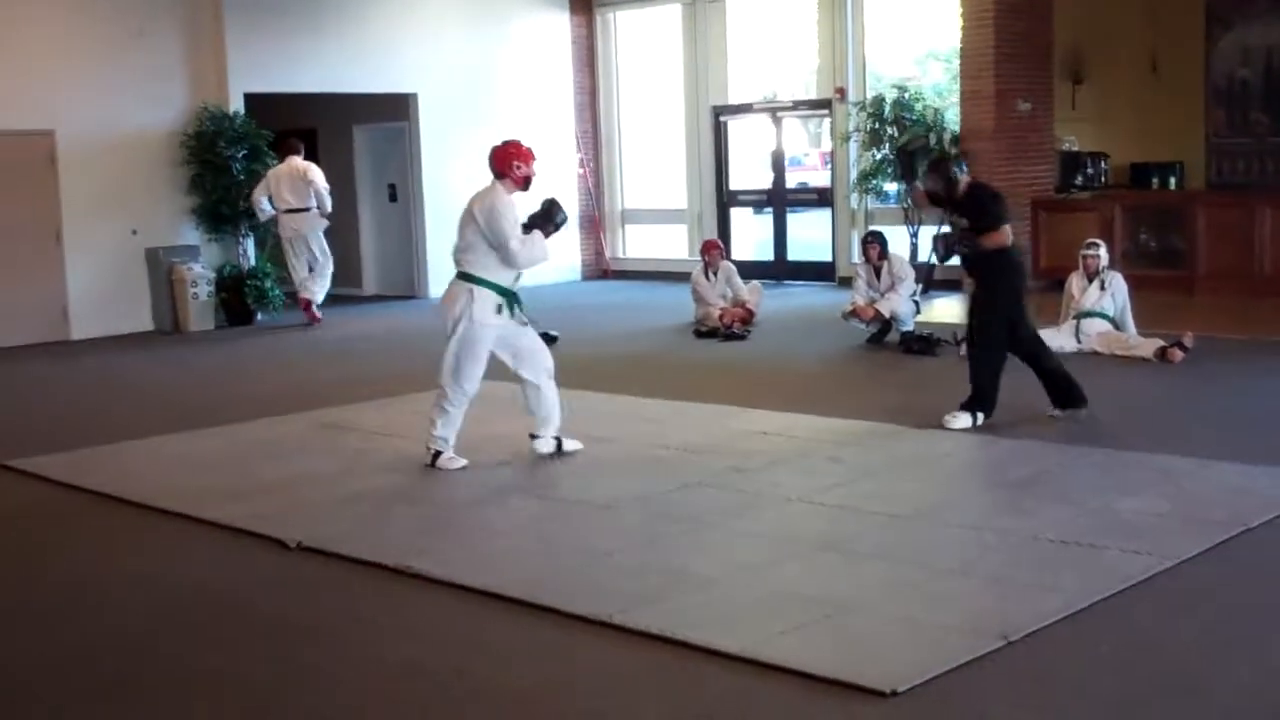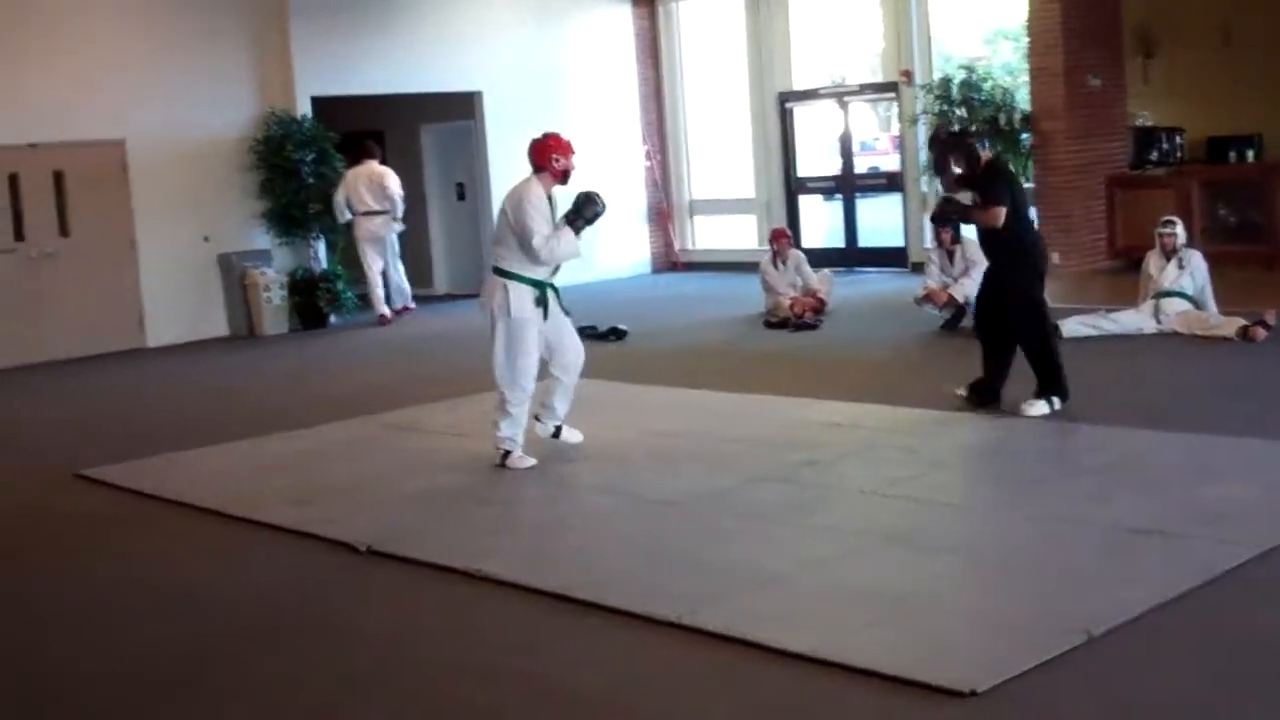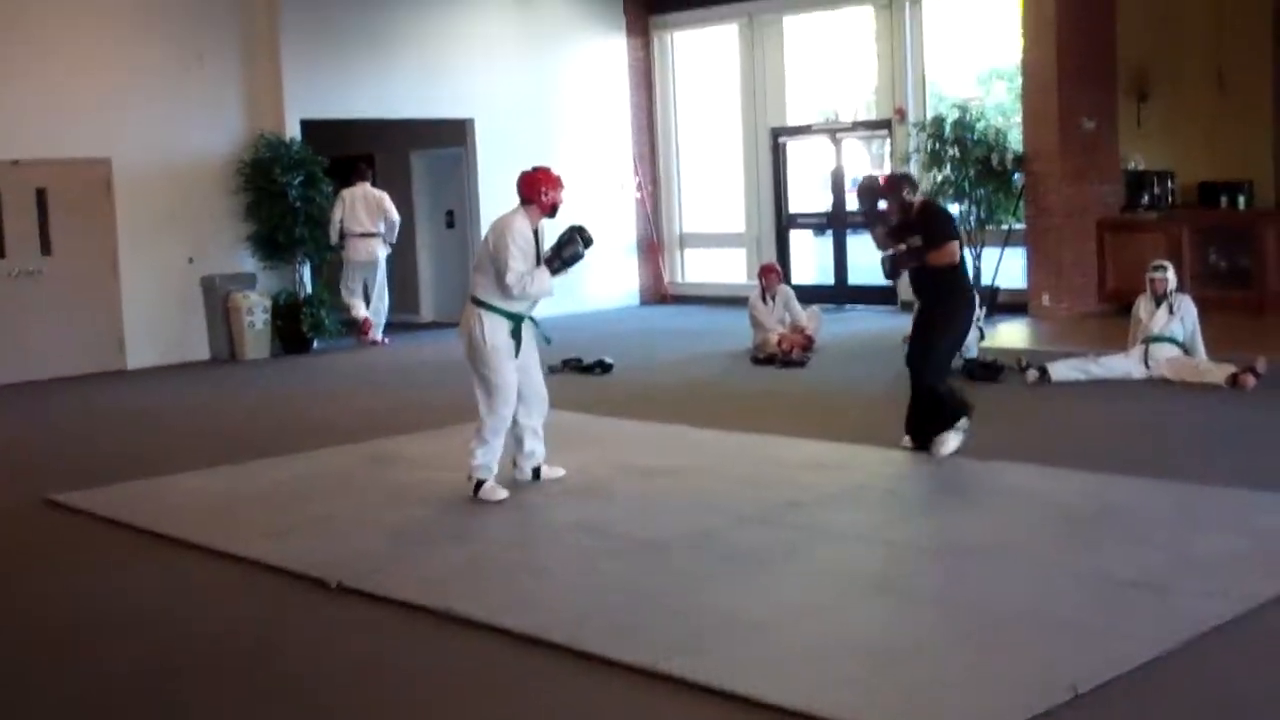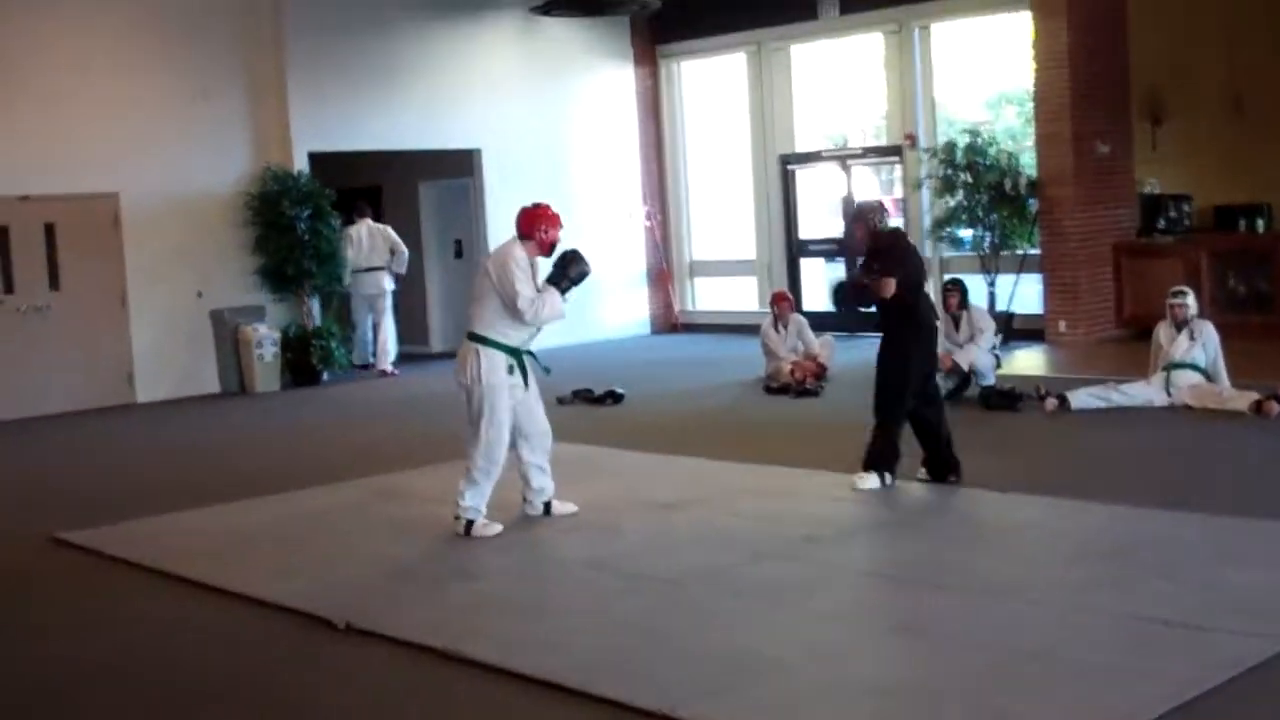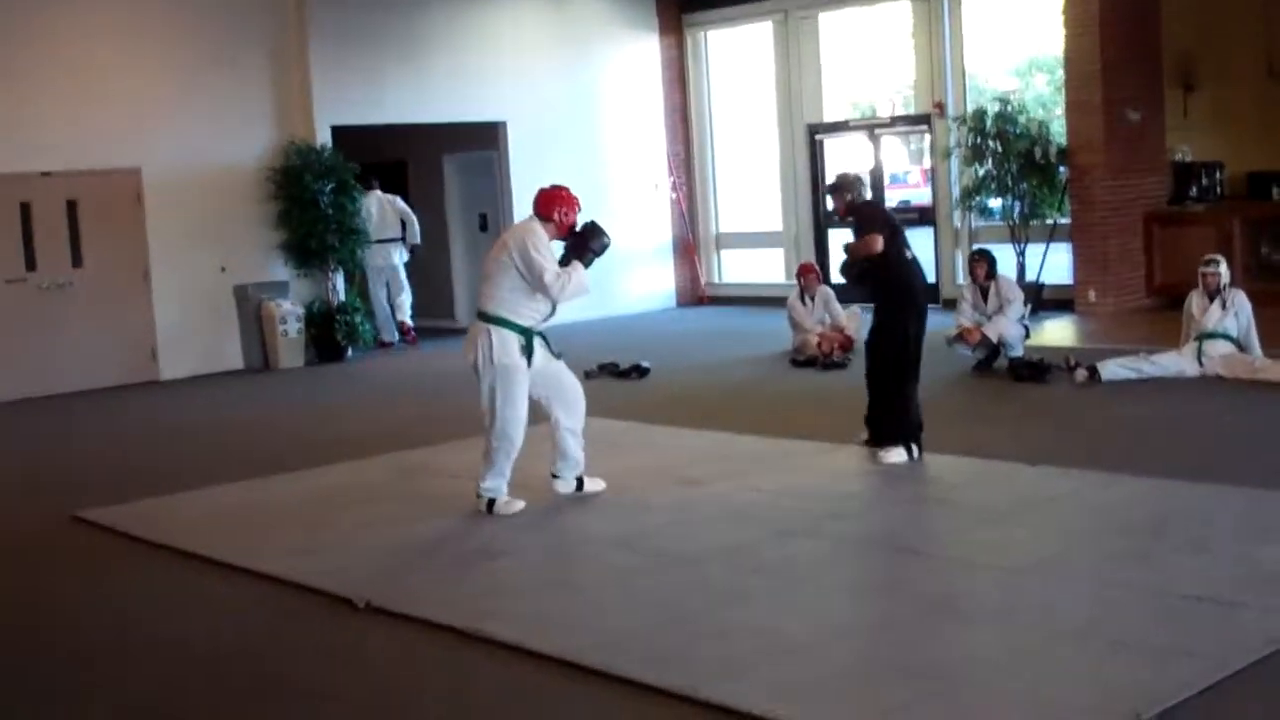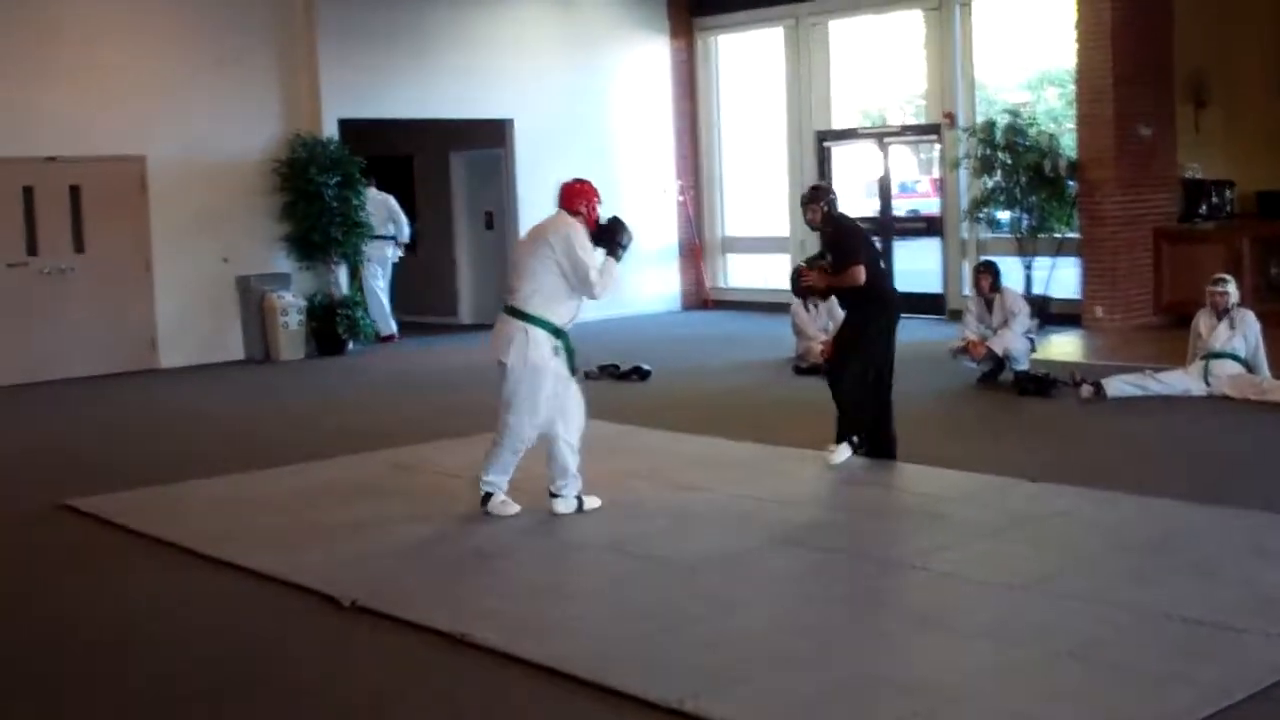
dt=0.3s
person 1, frame 1
left shoulder: (495, 199)
right shoulder: (497, 201)
right elbow: (519, 255)
left wrist: (532, 228)
right wrist: (545, 229)
left hip: (497, 301)
right hip: (476, 301)
left knee: (537, 361)
right knee: (463, 379)
left ankle: (546, 437)
right ankle: (439, 447)
person 1, frame 2
left shoulder: (541, 194)
right shoulder: (527, 196)
right elbow: (545, 251)
left wrist: (572, 220)
right wrist: (577, 224)
left hip: (538, 292)
right hip: (514, 294)
left knee: (570, 353)
right knee: (519, 375)
left ankle: (549, 420)
right ankle: (507, 447)
person 1, frame 3
left shoulder: (531, 227)
right shoulder: (511, 228)
right elbow: (517, 285)
left wrist: (559, 254)
right wrist: (556, 263)
left hip: (516, 323)
right hip: (491, 324)
left knee: (533, 395)
right knee: (501, 402)
left ankle: (528, 463)
right ankle: (481, 475)
person 1, frame 4
left shoulder: (523, 259)
right shoulder: (510, 258)
left elbow: (531, 305)
right elbow: (529, 311)
left wrist: (557, 280)
right wrist: (563, 284)
left hip: (512, 359)
right hip: (488, 360)
left knee: (535, 431)
right knee: (492, 441)
left ankle: (538, 498)
right ankle: (468, 514)
person 1, frame 5
left shoulder: (529, 236)
right shoulder: (529, 236)
left elbow: (545, 284)
right elbow: (556, 289)
left wrist: (572, 257)
right wrist: (585, 258)
left hip: (522, 339)
right hip: (500, 341)
left knee: (568, 396)
right knee: (508, 424)
left ankle: (567, 474)
right ankle: (490, 494)
person 1, frame 6
left shoulder: (550, 230)
right shoulder: (569, 230)
right elbow: (594, 286)
left wrist: (594, 248)
right wrist: (614, 253)
left hip: (542, 337)
right hip: (530, 339)
left knee: (568, 414)
right knee: (523, 422)
left ankle: (566, 493)
right ankle: (490, 488)
person 2, frame 1
left shoulder: (984, 198)
right shoulder: (954, 195)
left elbow: (1003, 238)
right elbow: (919, 200)
left wrist: (962, 242)
left hip: (1002, 277)
right hip: (988, 278)
left knee: (983, 341)
right knee: (1022, 340)
left ankle: (978, 407)
right ankle: (1068, 396)
person 2, frame 2
left shoulder: (997, 175)
right shoulder: (980, 173)
left elbow: (995, 219)
right elbow: (950, 185)
left wrist: (961, 212)
right wrist: (940, 159)
left hip: (1022, 260)
right hip: (1004, 260)
left knee: (1030, 325)
right knee: (987, 320)
left ankle: (1052, 392)
right ankle: (986, 389)
person 2, frame 3
left shoulder: (937, 217)
right shoulder: (908, 220)
left elbow: (952, 255)
right elbow: (884, 242)
left wrist: (912, 259)
right wrist: (870, 211)
left hip: (953, 303)
right hip: (932, 303)
left knee: (925, 366)
right knee: (923, 366)
left ankle: (955, 418)
right ankle: (923, 432)
person 2, frame 4
left shoulder: (892, 246)
right shoulder: (888, 246)
left elbow: (885, 289)
right elbow: (867, 278)
left wrist: (864, 288)
right wrist: (859, 284)
left hip: (910, 332)
right hip: (910, 330)
left knee: (891, 400)
right knee: (922, 399)
left ankle: (880, 468)
right ankle: (943, 466)
person 2, frame 5
left shoulder: (869, 213)
right shoulder: (866, 216)
left elbow: (875, 246)
left wrist: (850, 252)
right wrist: (856, 268)
left hip: (904, 299)
right hip: (893, 299)
left knee: (899, 369)
right knee: (880, 365)
left ankle: (907, 440)
right ankle: (882, 431)
person 2, frame 6
left shoulder: (847, 232)
right shoulder: (830, 234)
left elbow: (857, 277)
right elbow: (835, 272)
left wrist: (825, 281)
right wrist: (815, 277)
left hip: (876, 309)
right hip: (866, 308)
left knee: (842, 368)
right knee: (874, 376)
left ankle: (851, 434)
right ankle: (879, 444)
person 3, frame 1
left shoulder: (1113, 279)
right shoulder: (1073, 279)
left elbow: (1123, 313)
right elbow: (1066, 309)
left wrist: (1134, 340)
right wrist: (1061, 331)
left hip: (1102, 332)
right hip: (1072, 330)
left knee: (1126, 343)
left ankle: (1165, 352)
person 3, frame 2
left shoulder: (1193, 258)
right shoulder: (1151, 257)
left elbow: (1204, 291)
left wrist: (1214, 319)
right wrist: (1140, 314)
left hip: (1181, 312)
right hip: (1151, 311)
left knee: (1206, 322)
right knee: (1109, 320)
left ankle: (1247, 330)
right ankle: (1058, 328)
person 3, frame 3
left shoulder: (1183, 302)
right shoulder: (1141, 302)
left elbow: (1193, 336)
left wrist: (1203, 365)
right wrist: (1128, 360)
left hip: (1170, 357)
right hip: (1140, 356)
left knee: (1196, 369)
right knee: (1096, 364)
left ankle: (1236, 377)
right ankle: (1042, 372)
person 3, frame 4
left shoulder: (1205, 328)
right shoulder: (1162, 328)
left elbow: (1215, 363)
left wrist: (1223, 391)
right wrist: (1150, 386)
left hip: (1193, 384)
right hip: (1162, 383)
left knee: (1219, 396)
right knee: (1117, 392)
right ankle: (1061, 400)
person 3, frame 5
left shoulder: (1237, 297)
right shoulder: (1194, 297)
left elbow: (1248, 333)
left wrist: (1257, 362)
right wrist: (1181, 356)
left hip: (1225, 354)
right hip: (1193, 354)
left knee: (1253, 366)
right knee: (1147, 363)
right ankle: (1091, 372)
person 3, frame 6
left shoulder: (1244, 318)
right shoulder: (1202, 317)
left elbow: (1255, 352)
left wrist: (1264, 380)
right wrist: (1188, 374)
left hip: (1232, 375)
right hip: (1200, 372)
left knee: (1261, 387)
right knee: (1153, 381)
right ankle: (1098, 388)
person 4, frame 1
left shoulder: (273, 173)
right shoulder: (308, 167)
left elbow: (257, 196)
right elbow: (320, 187)
left wrist: (271, 214)
right wrist: (325, 208)
left hip: (286, 223)
right hip: (308, 220)
left knee: (298, 269)
right knee: (323, 263)
left ankle: (311, 313)
right ankle: (308, 298)
person 4, frame 2
left shoulder: (350, 175)
right shoulder: (385, 172)
left elbow: (338, 199)
right elbow: (394, 194)
left wrist: (348, 218)
right wrist: (397, 214)
left hip: (363, 225)
right hip: (384, 223)
left knee: (372, 270)
right knee: (393, 266)
left ankle: (383, 312)
right ankle: (401, 304)
person 4, frame 3
left shoulder: (345, 194)
right shoulder: (380, 195)
left elbow: (335, 219)
right elbow: (394, 218)
left wrist: (335, 240)
right wrist: (389, 238)
left hip: (353, 246)
right hip: (375, 246)
left knee: (351, 288)
right knee: (378, 291)
left ankle: (363, 318)
right ankle: (376, 334)
person 4, frame 4
left shoulder: (350, 232)
right shoulder: (384, 229)
left elbow: (347, 258)
right elbow: (402, 250)
left wrist: (346, 281)
right wrist: (395, 270)
left hip: (360, 281)
right hip: (381, 280)
left knee: (362, 324)
right knee: (385, 322)
left ankle: (364, 361)
right ankle: (385, 365)
person 4, frame 5
left shoulder: (362, 204)
right shoulder: (393, 200)
right elbow: (411, 219)
right wrist: (410, 241)
left hip: (373, 253)
right hip: (393, 250)
left knee: (379, 296)
right knee: (401, 291)
left ankle: (388, 337)
right ankle: (404, 322)
person 4, frame 6
right shoulder: (387, 198)
right elbow: (401, 220)
right wrist: (401, 241)
left hip: (369, 248)
right hip: (387, 247)
left knee: (375, 290)
right knee: (383, 289)
left ankle: (387, 331)
right ankle: (386, 328)
